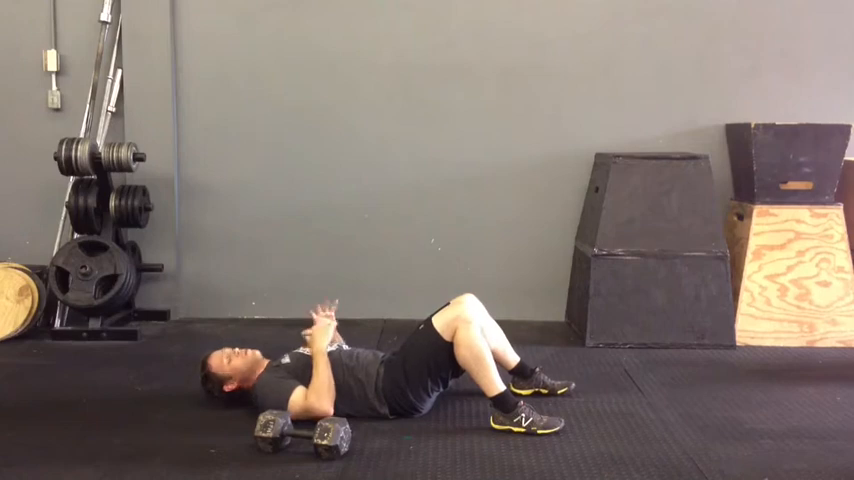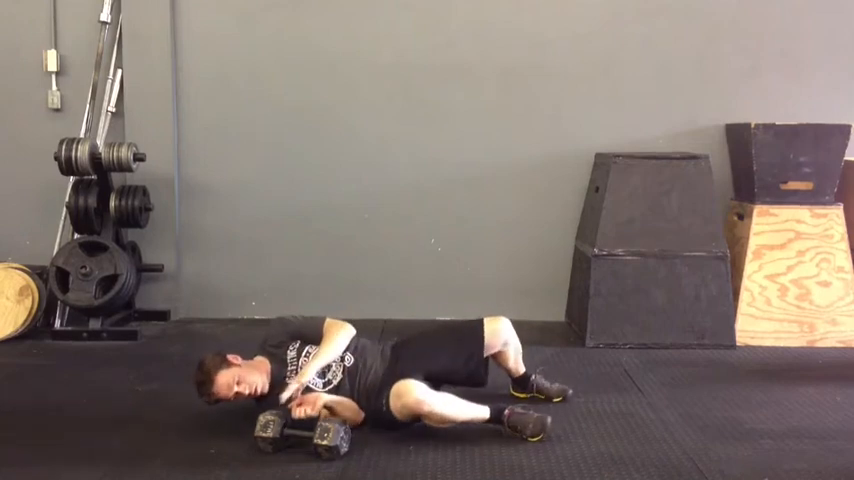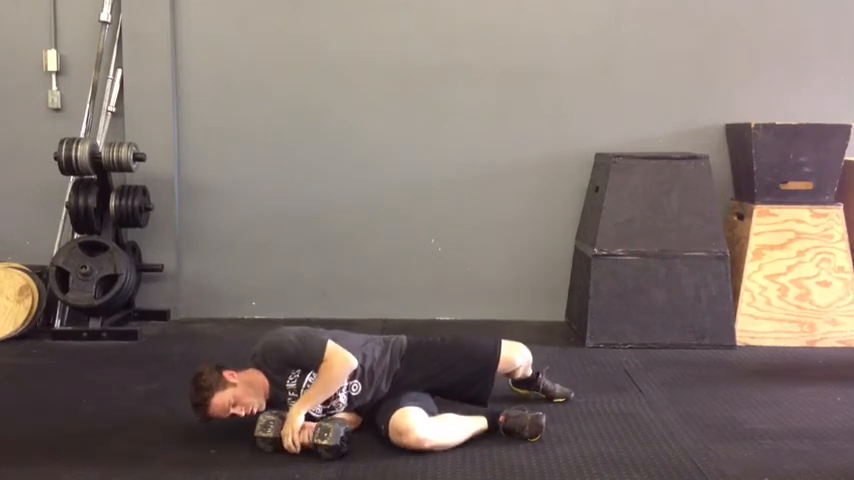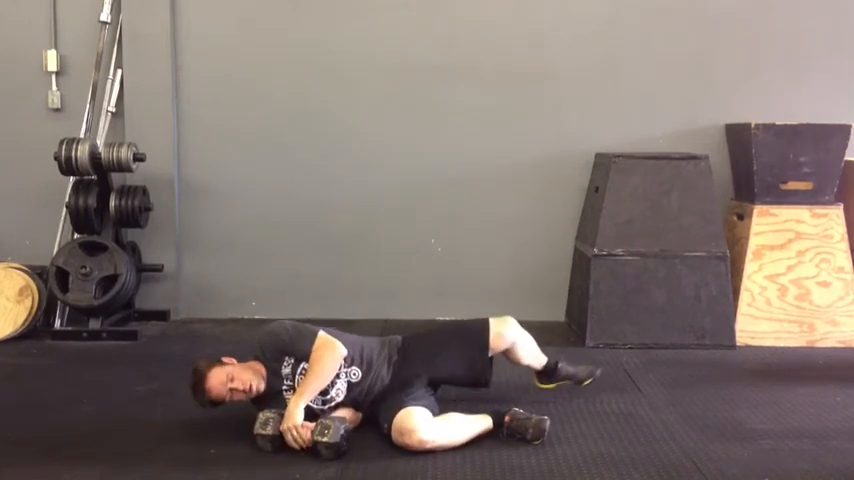
dt=1s
person 1, frame 1
left shoulder: (279, 368)
right shoulder: (267, 387)
right elbow: (322, 406)
left wrist: (329, 332)
right wrist: (319, 346)
left hip: (391, 366)
right hip: (398, 391)
left knee: (467, 302)
right knee: (462, 317)
left ankle: (526, 376)
right ankle: (508, 410)
person 1, frame 2
left shoulder: (279, 335)
right shoulder: (276, 404)
left elbow: (343, 330)
right elbow: (354, 415)
left wrist: (309, 370)
right wrist: (325, 401)
left hip: (395, 355)
right hip: (384, 400)
left knee: (499, 329)
right knee: (414, 396)
left ankle: (524, 383)
right ankle: (500, 415)
person 1, frame 3
left shoulder: (275, 348)
right shoulder: (274, 406)
left elbow: (344, 361)
right elbow: (352, 416)
left wrist: (300, 410)
right wrist: (312, 428)
left hip: (404, 359)
right hip: (384, 401)
left knee: (517, 356)
right knee: (411, 433)
left ankle: (529, 383)
right ankle: (494, 421)
person 1, frame 4
left shoulder: (273, 340)
right shoulder: (271, 406)
left elbow: (333, 350)
right elbow: (350, 415)
left wrist: (298, 403)
right wrist: (306, 426)
left hip: (402, 356)
right hip: (387, 397)
left knee: (506, 329)
right knee: (414, 434)
left ankle: (549, 372)
right ankle: (500, 420)
